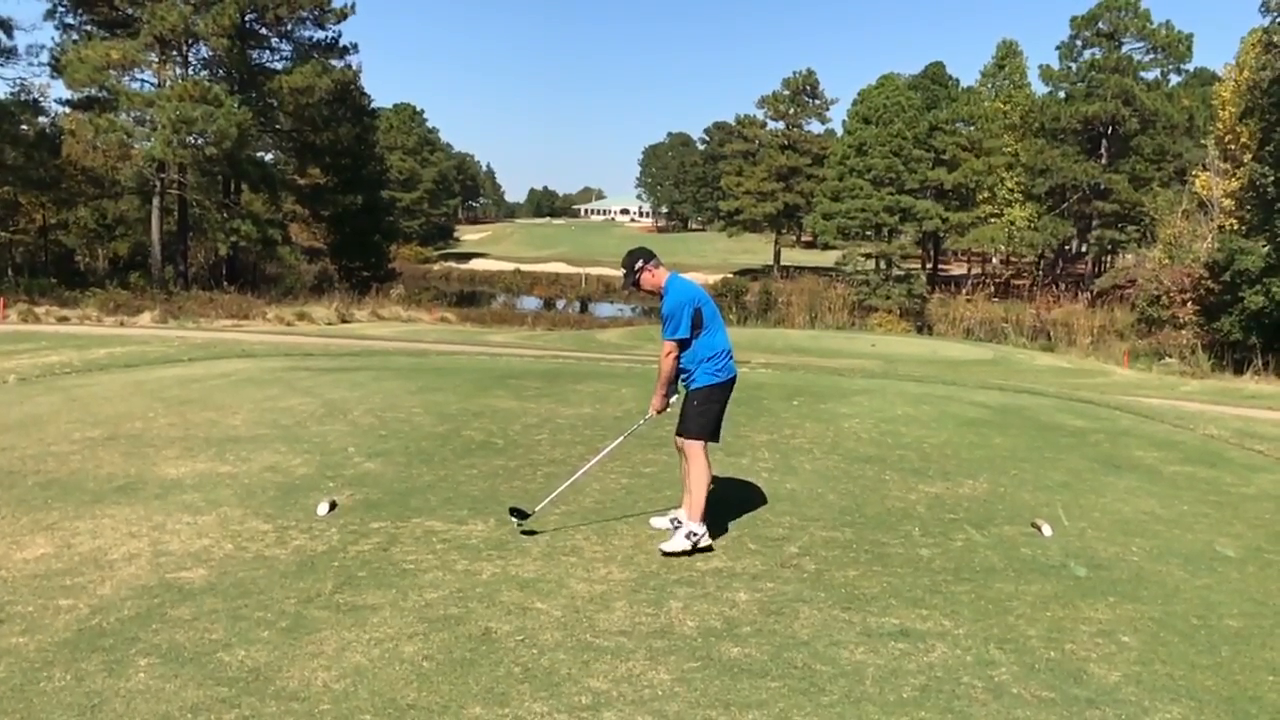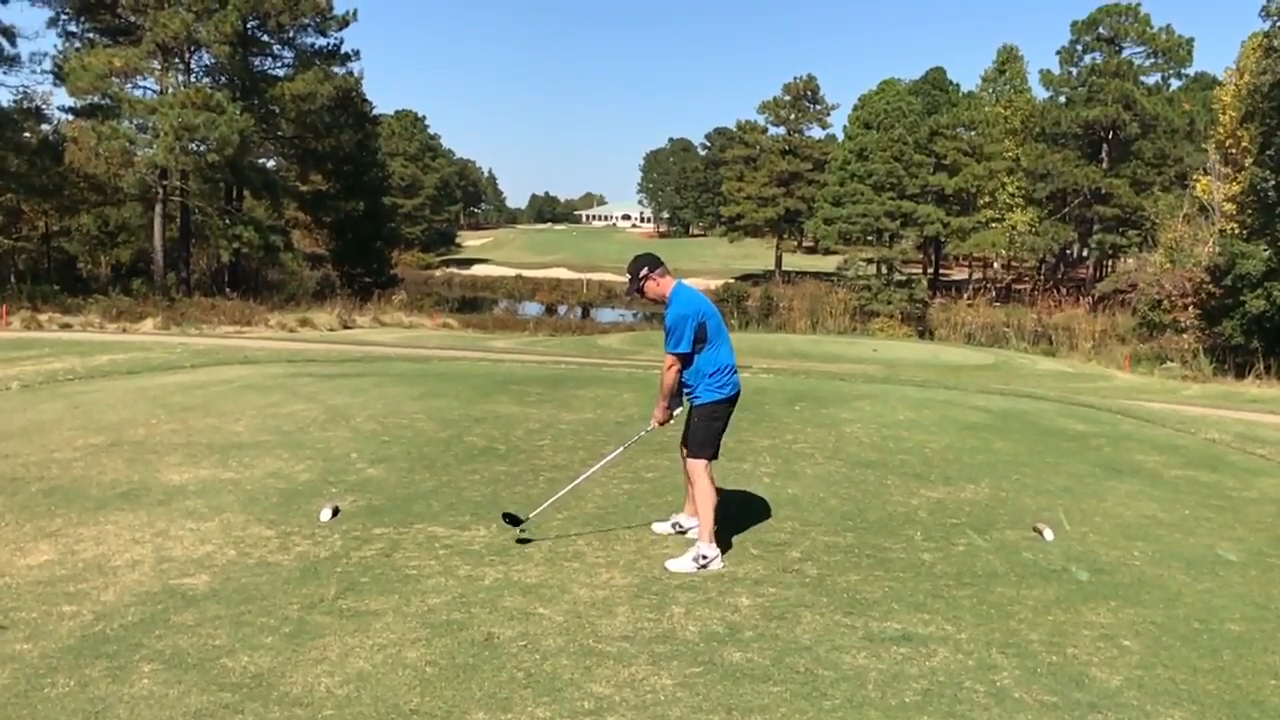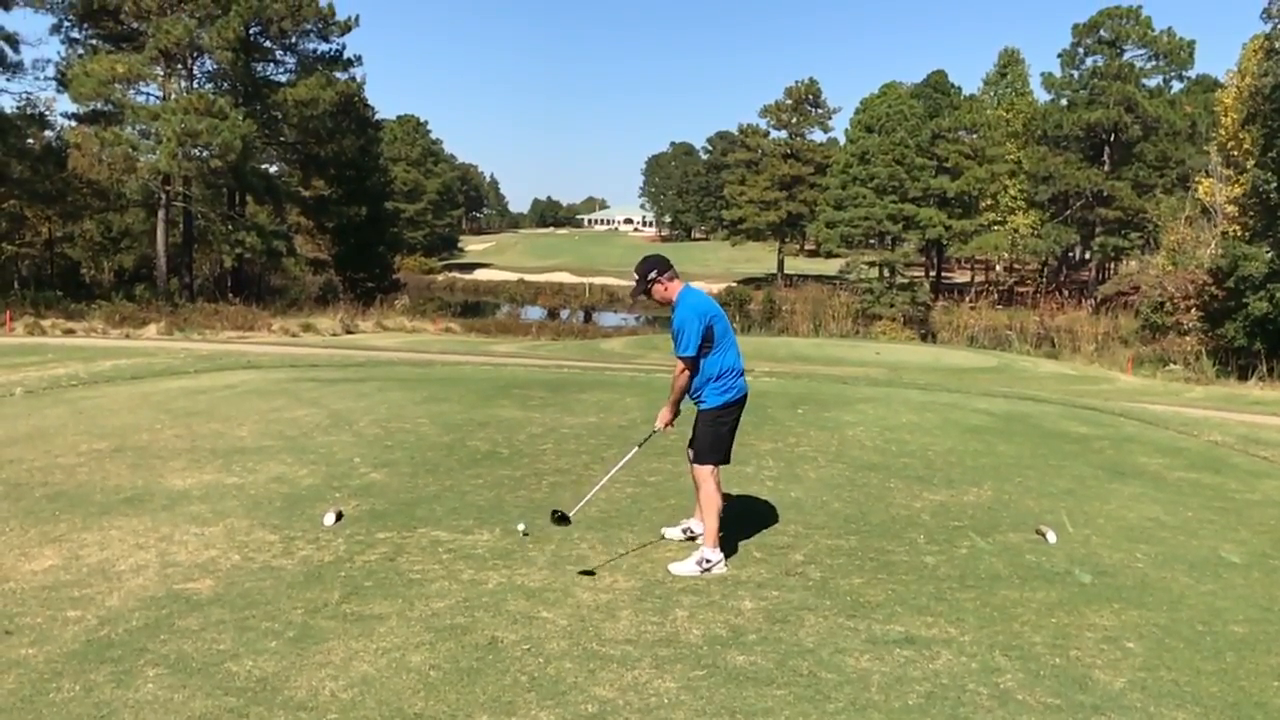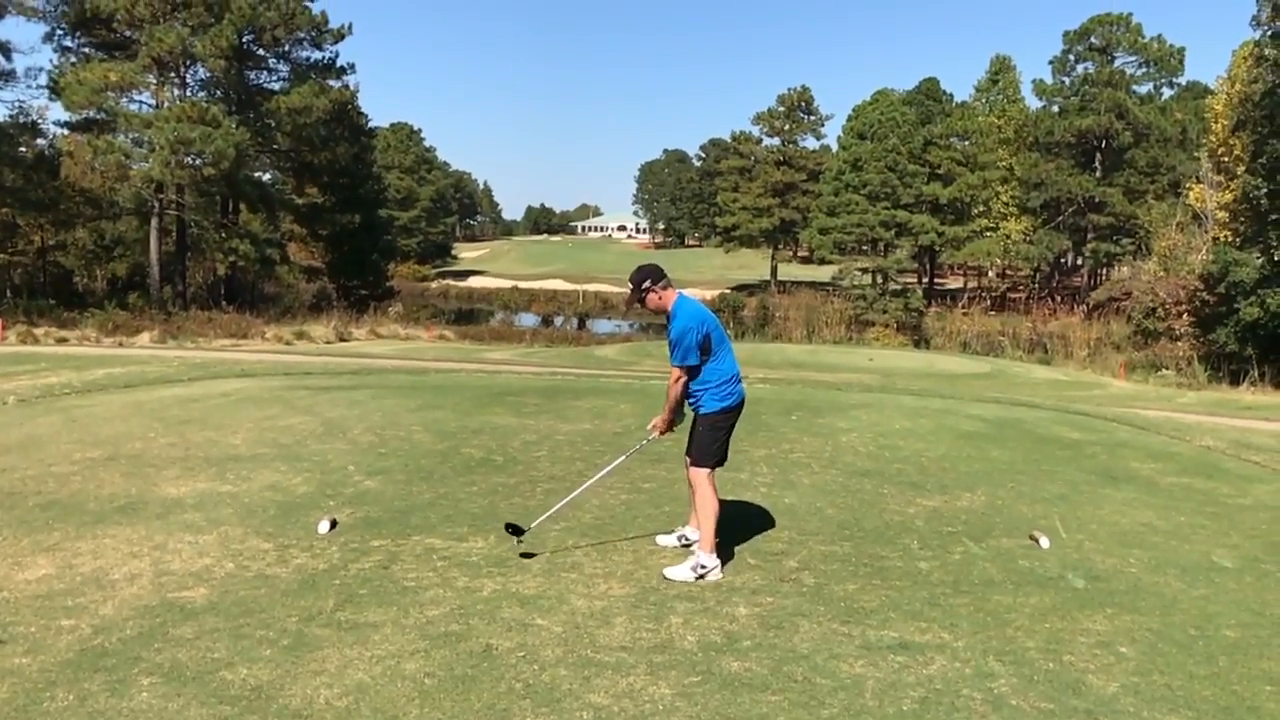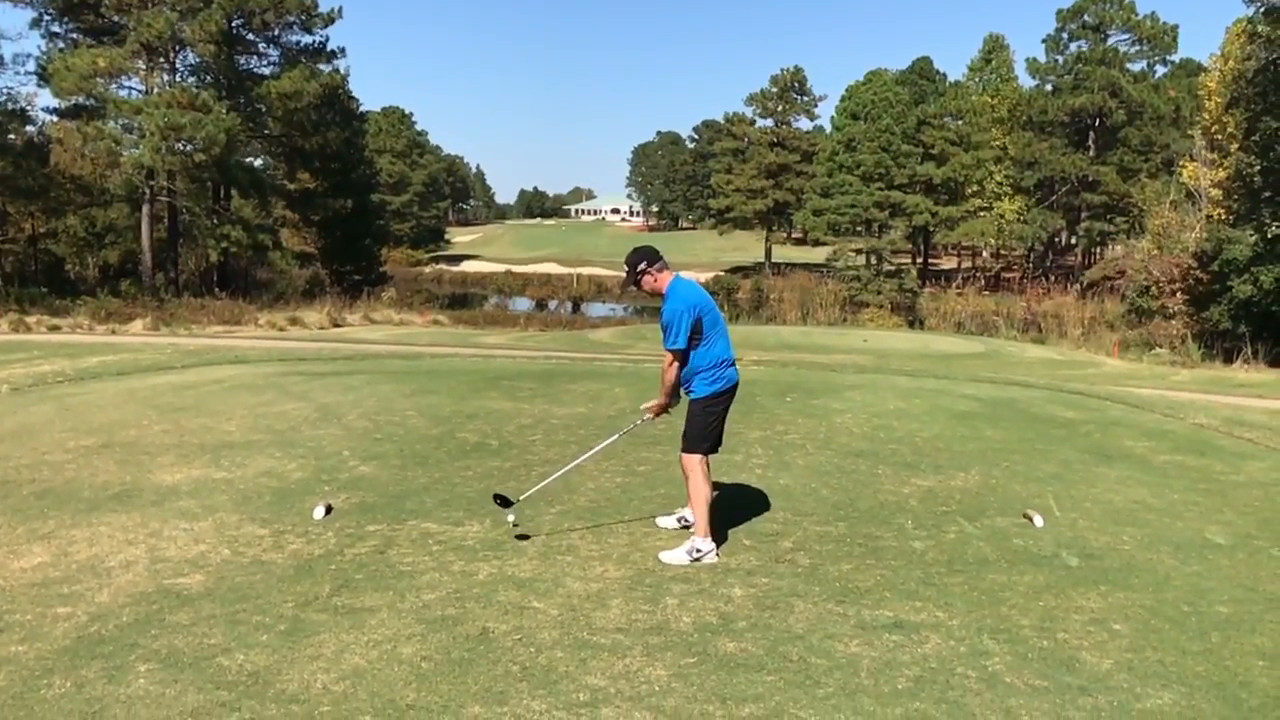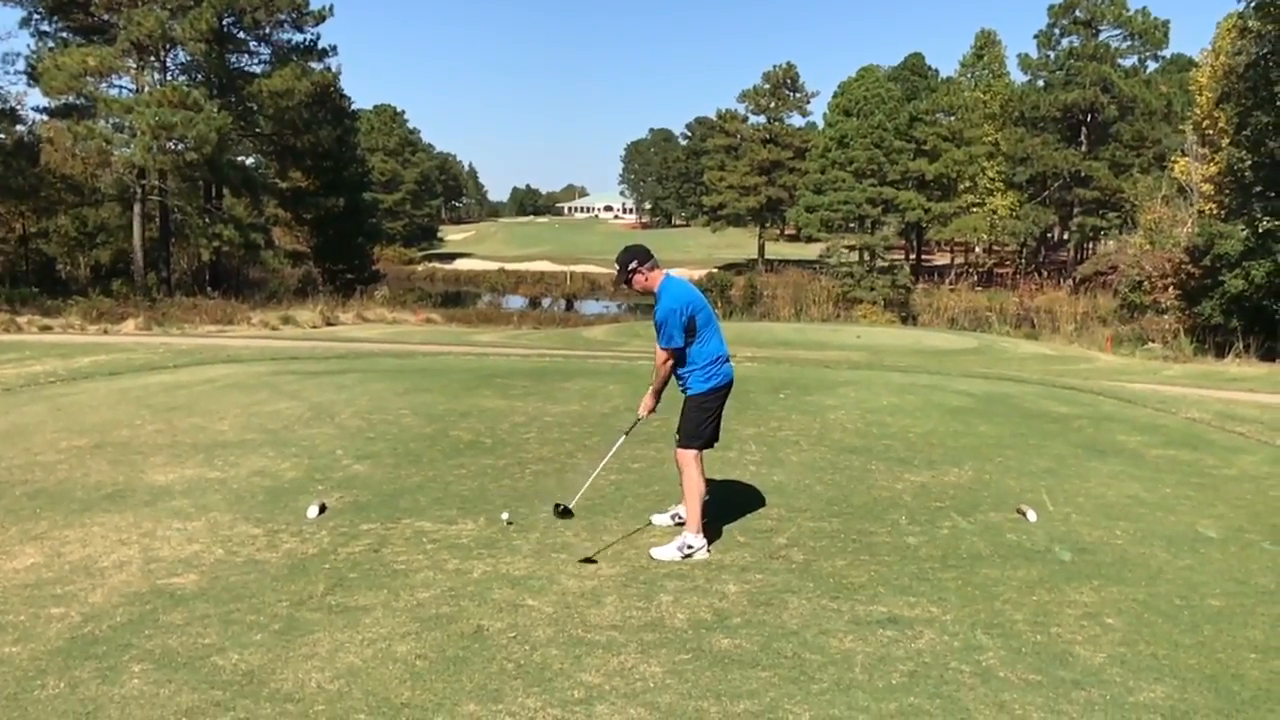
dt=0.4s
person 1, frame 1
left shoulder: (677, 296)
right shoulder: (678, 290)
left elbow: (670, 353)
left wrist: (660, 394)
right wrist: (669, 389)
left hip: (711, 376)
right hip: (703, 376)
left knee: (695, 446)
right knee: (684, 442)
left ankle: (696, 528)
right ankle: (686, 513)
person 1, frame 2
left shoulder: (680, 308)
right shoulder: (685, 297)
left elbow: (673, 366)
left wrist: (662, 406)
right wrist: (673, 400)
left hip: (713, 392)
right hip: (712, 389)
left knee: (698, 464)
right knee: (688, 453)
left ankle: (707, 550)
right ankle: (689, 518)
person 1, frame 3
left shoulder: (687, 311)
right shoulder: (691, 300)
left elbow: (684, 369)
left wrist: (670, 407)
right wrist: (675, 404)
left hip: (720, 396)
right hip: (718, 393)
left knee: (705, 469)
right knee: (696, 456)
left ankle: (711, 554)
right ankle: (699, 523)
person 1, frame 4
left shoulder: (684, 321)
right shoulder: (684, 309)
left elbow: (679, 377)
right elbow: (685, 373)
left wrist: (666, 417)
right wrist: (673, 411)
left hip: (718, 400)
right hip: (715, 398)
left knee: (700, 473)
right knee: (693, 463)
left ankle: (707, 559)
right ankle: (694, 530)
person 1, frame 5
left shoulder: (676, 304)
right shoulder: (684, 288)
left elbow: (673, 361)
left wrist: (663, 399)
right wrist: (671, 394)
left hip: (710, 385)
right hip: (714, 381)
left knee: (692, 458)
right knee: (696, 451)
left ankle: (703, 544)
right ankle: (694, 512)
person 1, frame 6
left shoulder: (670, 302)
right shoulder: (673, 287)
left elbow: (667, 358)
right elbow: (666, 350)
left wrist: (653, 396)
right wrist: (653, 389)
left hip: (706, 381)
right hip: (708, 377)
left knee: (687, 454)
right knee: (690, 447)
left ankle: (693, 539)
right ankle: (688, 509)
